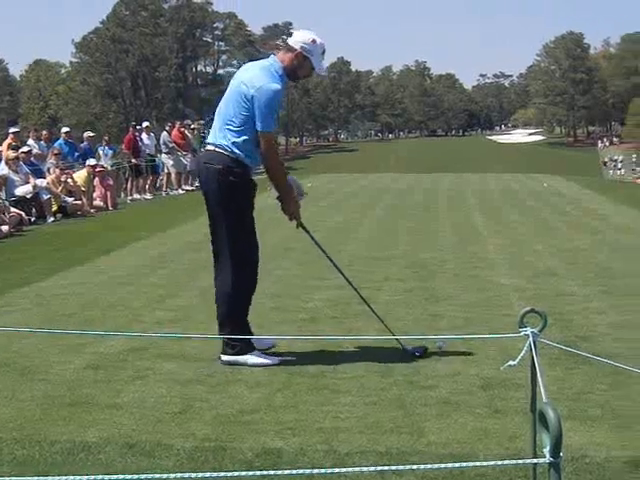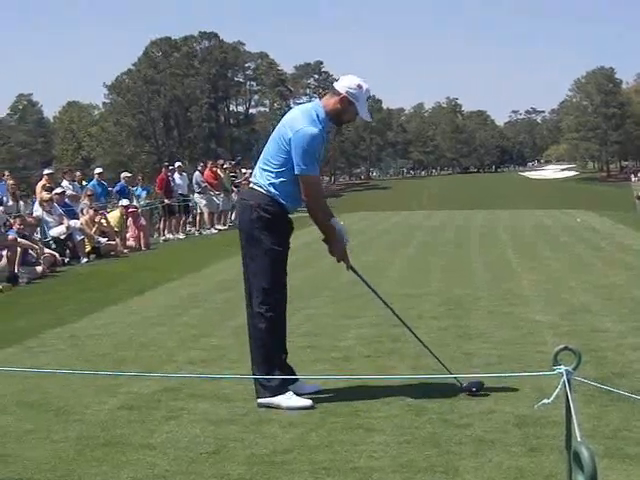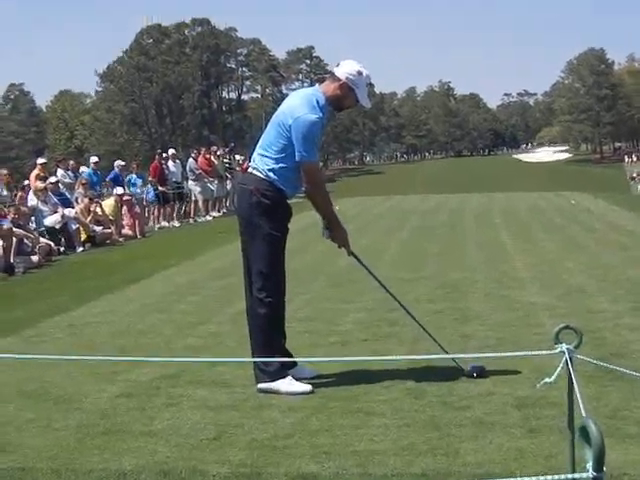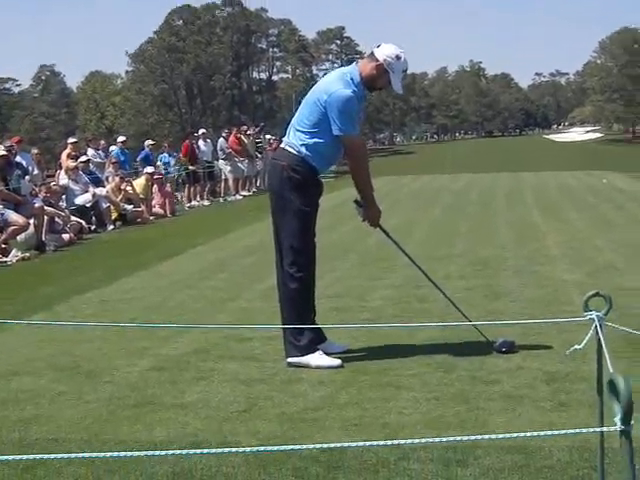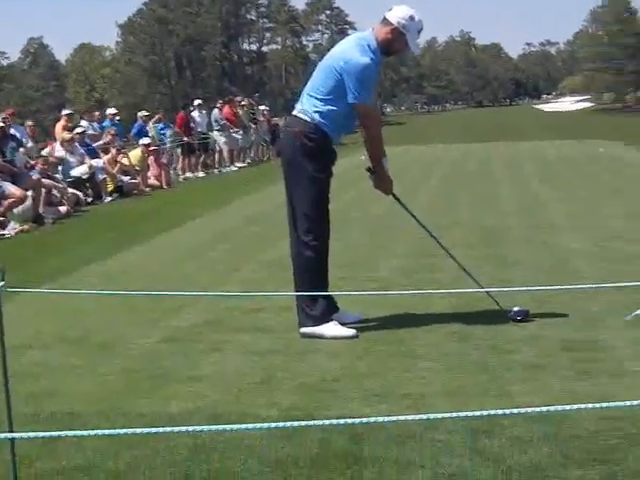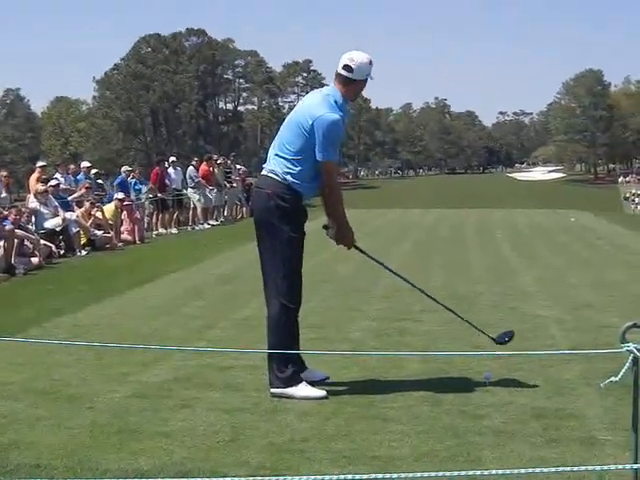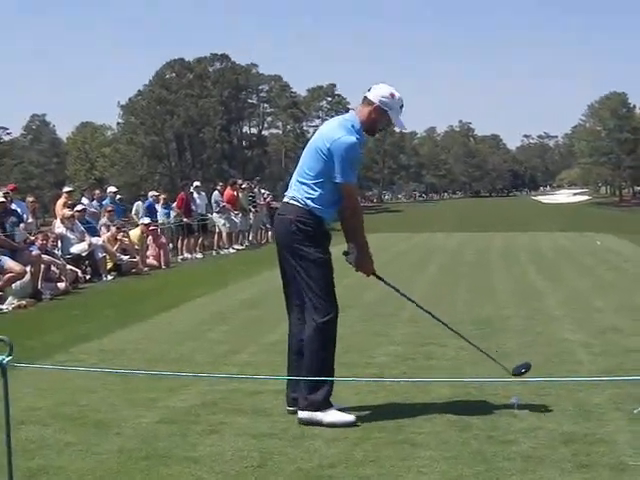
dt=0.7s
person 1, frame 1
left shoulder: (254, 69)
right shoulder: (270, 85)
right elbow: (267, 149)
left wrist: (285, 179)
right wrist: (287, 197)
left hip: (216, 164)
right hip: (228, 170)
left knee: (240, 254)
right knee: (237, 259)
left ankle: (235, 332)
right ankle: (235, 345)
person 1, frame 2
left shoulder: (309, 115)
right shoulder: (308, 130)
left elbow: (313, 186)
right elbow: (310, 195)
left wrist: (333, 222)
right wrist: (332, 238)
left hip: (268, 211)
right hip: (262, 212)
left knee: (274, 299)
right knee: (266, 300)
left ankle: (280, 374)
right ankle: (270, 388)
person 1, frame 3
left shoulder: (307, 98)
right shoulder: (308, 116)
left elbow: (311, 173)
right elbow: (312, 181)
left wrist: (330, 217)
right wrist: (335, 226)
left hip: (265, 195)
right hip: (262, 197)
left knee: (272, 284)
right knee: (265, 286)
left ankle: (279, 360)
right ankle: (270, 373)
person 1, frame 4
left shoulder: (350, 84)
right shoulder: (343, 92)
left elbow: (358, 147)
right elbow: (354, 154)
left wrist: (369, 195)
right wrist: (369, 203)
left hip: (300, 173)
right hip: (292, 173)
left knee: (302, 260)
right knee: (295, 262)
left ankle: (310, 337)
right ankle: (300, 347)
person 1, frame 5
left shoulder: (363, 47)
right shoulder: (360, 59)
left elbow: (370, 114)
right elbow: (368, 121)
left wrist: (381, 160)
right wrist: (380, 172)
left hip: (312, 140)
right hip: (306, 141)
left knee: (316, 229)
right knee: (310, 231)
left ankle: (322, 308)
right ankle: (313, 317)
person 1, frame 6
left shoulder: (319, 98)
right shoulder: (330, 117)
left elbow: (322, 175)
right elbow: (329, 180)
left wrist: (333, 219)
right wrist: (342, 226)
left hip: (273, 194)
right hip: (280, 199)
left knee: (282, 288)
right knee: (285, 291)
left ankle: (288, 366)
right ankle: (284, 378)
person 1, frame 7
left shoulder: (341, 127)
right shoulder: (346, 139)
left elbow: (344, 201)
right elbow: (350, 203)
left wrist: (354, 245)
right wrist: (363, 252)
left hip: (294, 222)
right hip: (303, 225)
left knee: (303, 312)
right knee: (322, 312)
left ankle: (298, 395)
right ankle: (313, 402)
